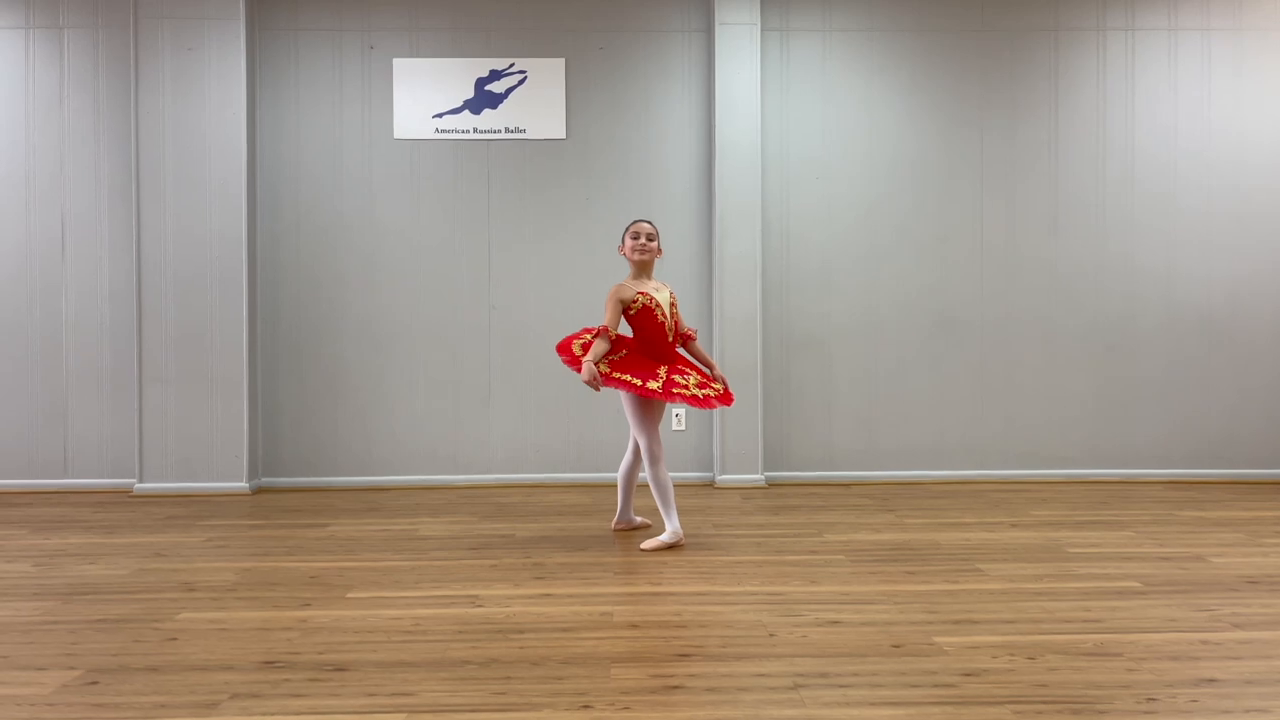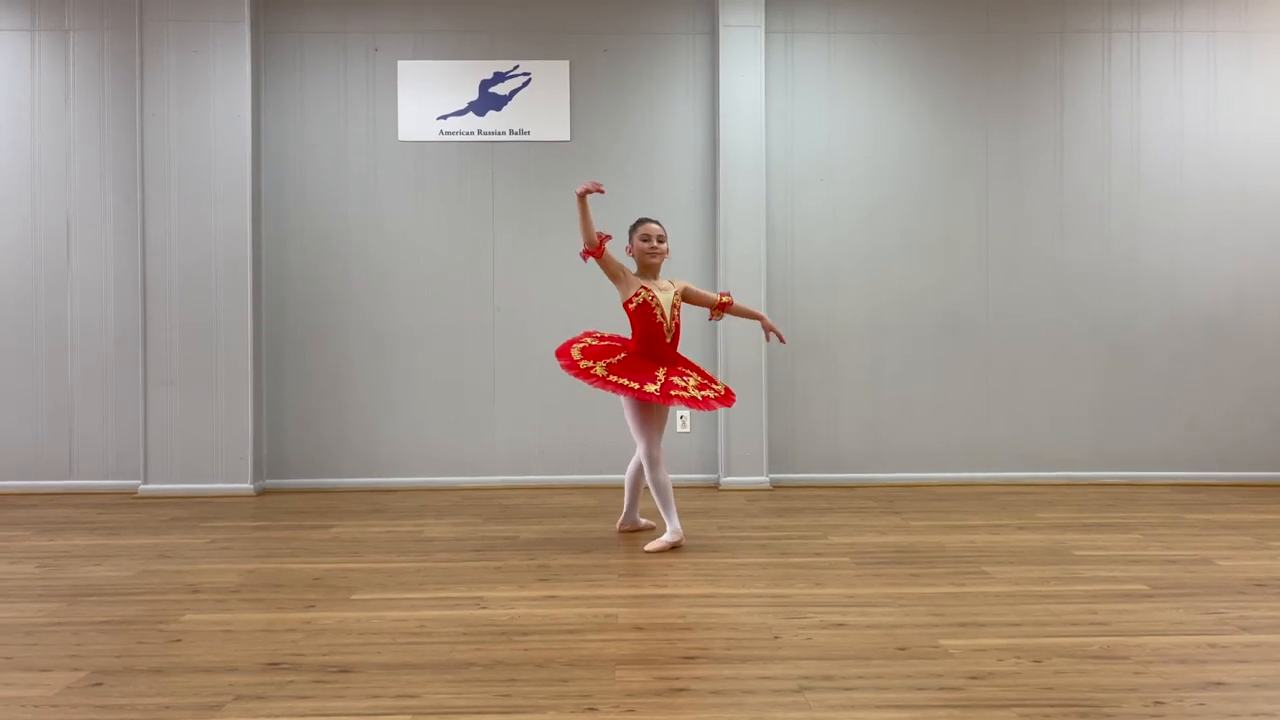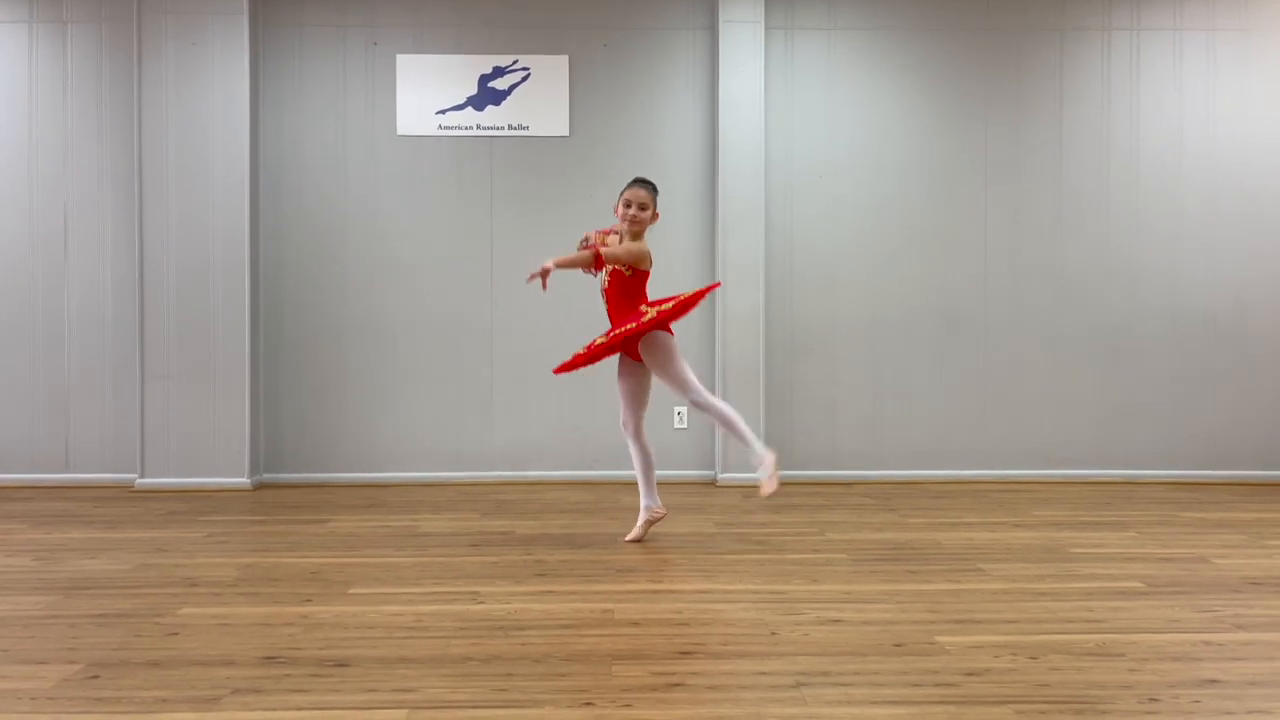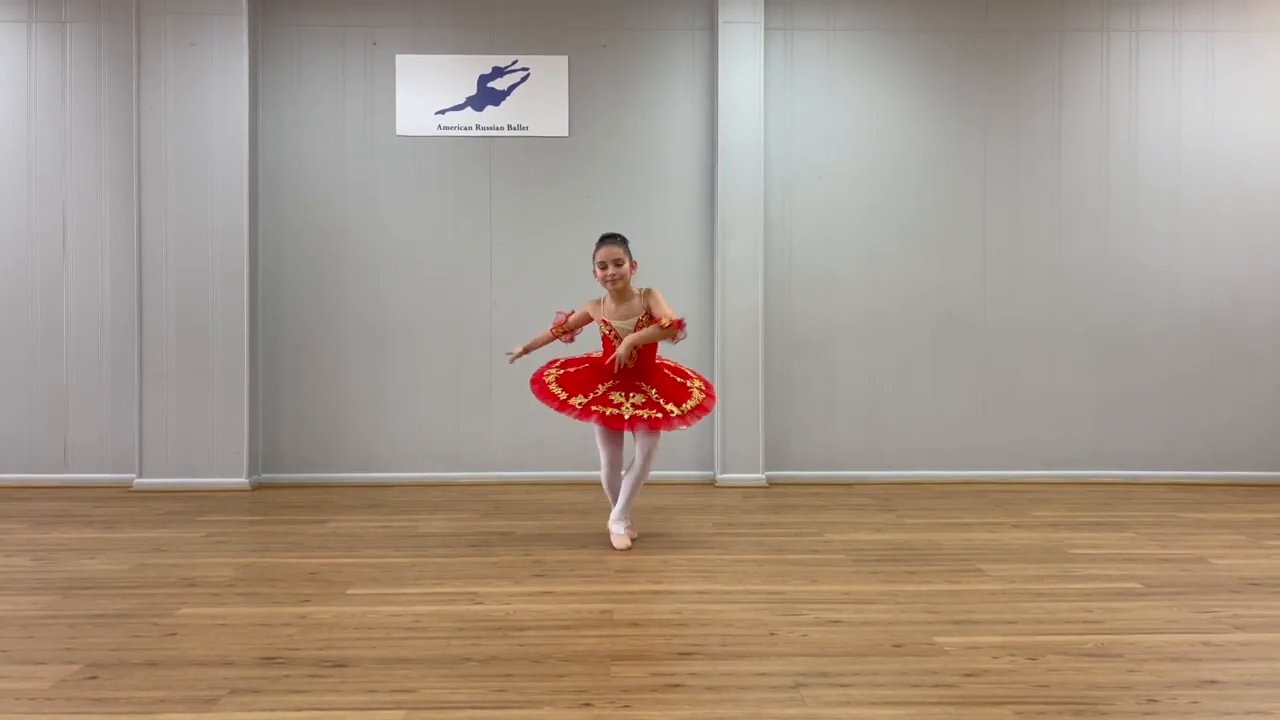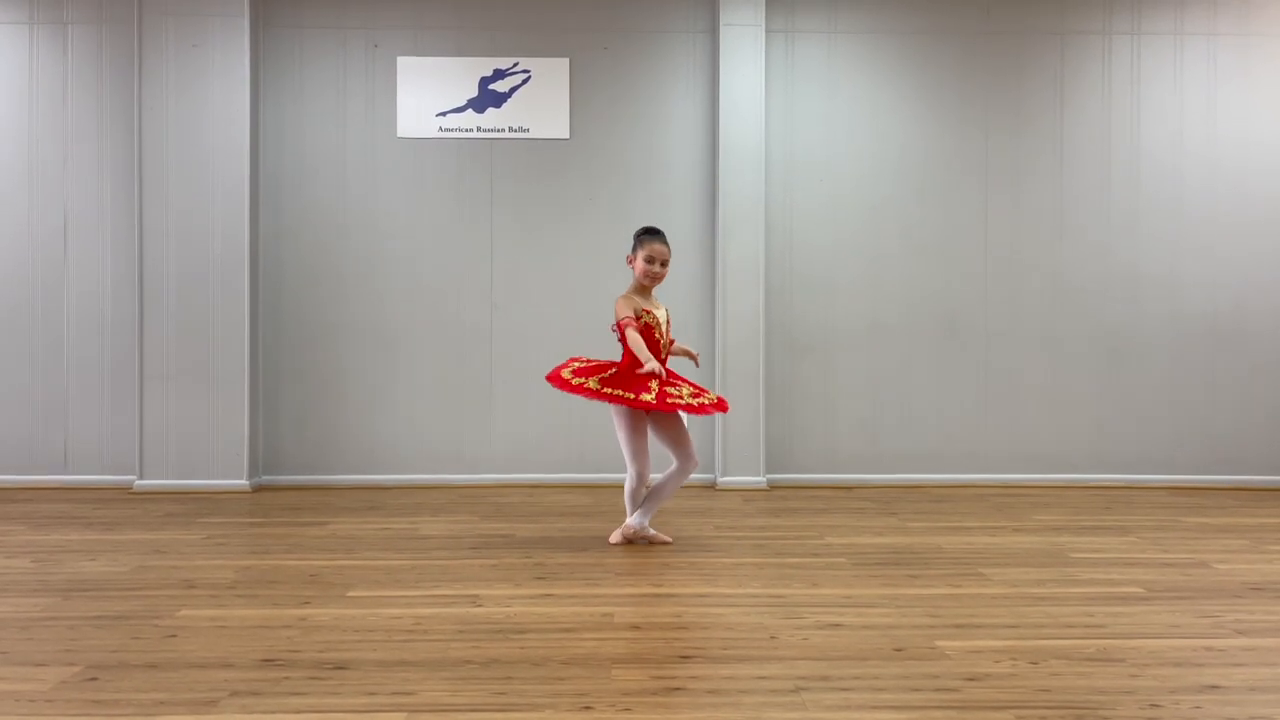
dt=1s
person 1, frame 1
left shoulder: (667, 290)
right shoulder: (621, 292)
left elbow: (684, 336)
right elbow: (606, 335)
left wrist: (712, 367)
right wrist: (588, 362)
left hip: (663, 372)
right hip: (635, 370)
left knee: (639, 448)
right knee: (652, 450)
left ankle: (624, 515)
right ankle: (673, 528)
person 1, frame 2
left shoulder: (678, 289)
right shoulder: (625, 282)
left elbow: (721, 303)
right elbow: (592, 245)
left wrist: (760, 317)
right wrist: (582, 202)
left hip: (667, 373)
right hip: (636, 372)
left knee: (647, 451)
right knee: (652, 451)
left ankle: (630, 517)
right ankle: (672, 529)
person 1, frame 3
left shoulder: (638, 252)
right shoulder: (614, 237)
left elbow: (595, 254)
right elbow: (594, 240)
left wrist: (554, 264)
left hip: (648, 332)
right hip: (627, 342)
left knee: (699, 398)
right knee: (631, 428)
left ankle: (761, 456)
right ankle: (650, 507)
person 1, frame 4
left shoulder: (649, 297)
right shoulder: (595, 308)
left elbow: (674, 329)
right elbow: (560, 327)
left wrist: (630, 340)
right wrist: (526, 347)
left hip: (650, 383)
right hip: (606, 388)
left knee: (645, 455)
right knee: (611, 464)
left ankle: (619, 519)
right ankle: (620, 518)
person 1, frame 5
left shoulder: (658, 304)
right shoulder: (626, 303)
right elbow: (632, 335)
left wrist: (685, 350)
right wrist: (648, 363)
left hip: (657, 389)
right hip: (626, 388)
left knee: (688, 461)
right knee: (638, 471)
left ankle: (638, 522)
right ankle: (631, 520)
